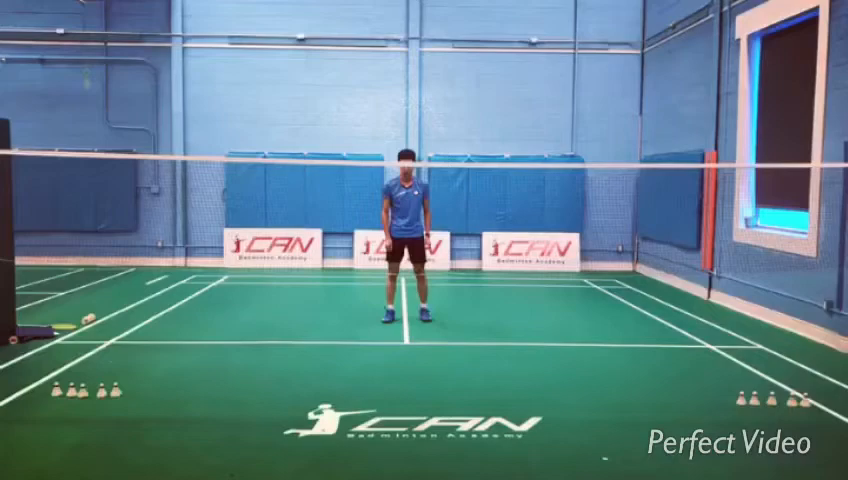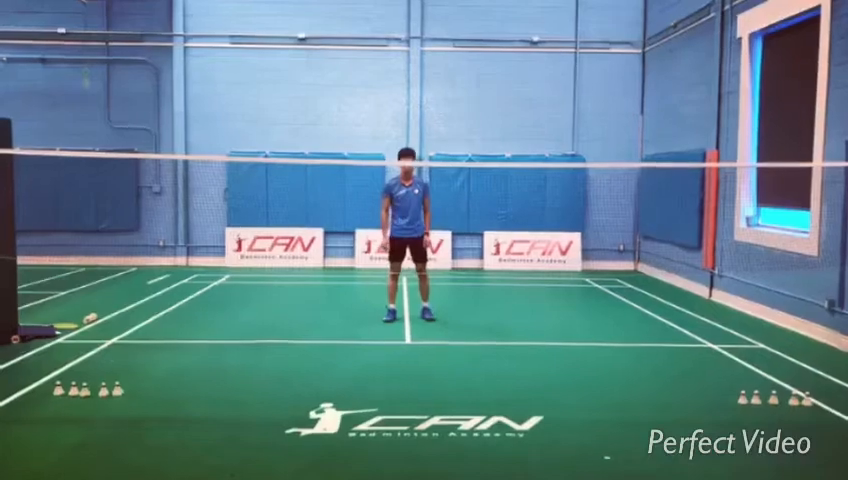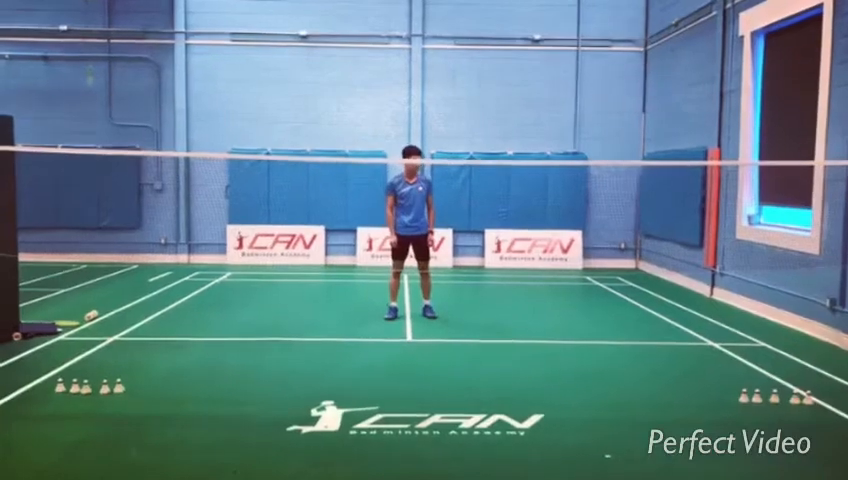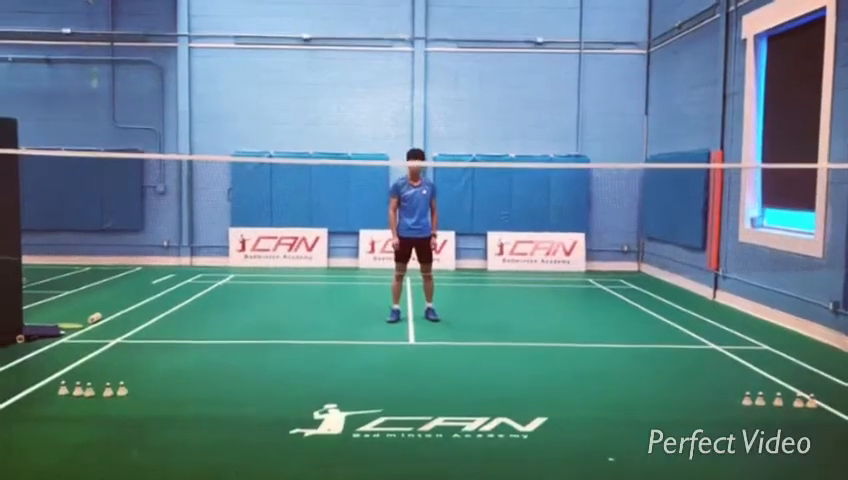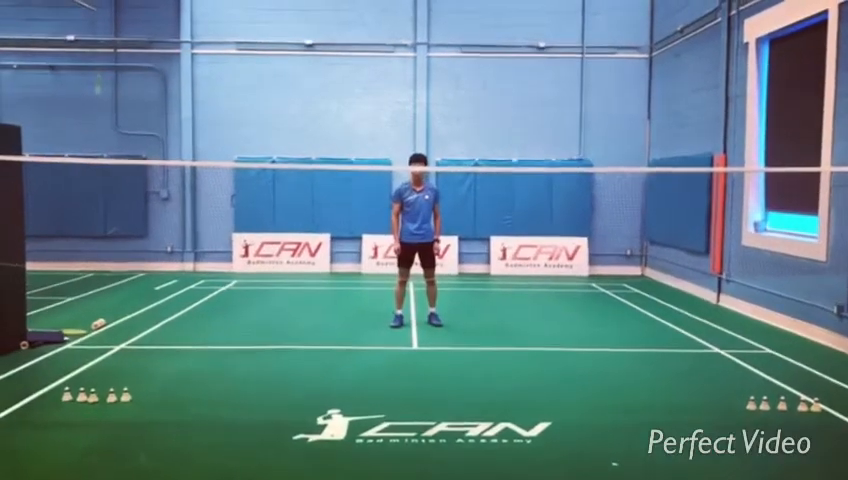
dt=0.4s
person 1, frame 1
left shoulder: (422, 186)
right shoulder: (390, 186)
left elbow: (427, 211)
right elbow: (385, 212)
left wrist: (428, 234)
right wrist: (387, 236)
left hip: (416, 235)
right hip: (396, 236)
left knee: (420, 273)
right knee: (392, 274)
left ankle: (424, 308)
right ankle: (390, 309)
person 1, frame 2
left shoulder: (422, 185)
right shoulder: (391, 185)
left elbow: (426, 210)
right elbow: (384, 211)
left wrist: (426, 233)
right wrist: (384, 236)
left hip: (417, 235)
right hip: (397, 235)
left knee: (422, 272)
right knee: (394, 273)
left ankle: (426, 307)
right ankle: (391, 309)
person 1, frame 3
left shoulder: (426, 182)
right shoulder: (394, 183)
left elbow: (430, 208)
right elbow: (390, 209)
left wrist: (431, 231)
right wrist: (392, 233)
left hip: (421, 233)
right hip: (401, 233)
left knee: (424, 270)
right knee: (396, 271)
left ankle: (427, 305)
right ankle: (393, 306)
person 1, frame 4
left shoulder: (430, 186)
right shoulder: (398, 185)
left elbow: (434, 211)
right elbow: (392, 211)
left wrist: (434, 234)
right wrist: (394, 235)
left hip: (424, 235)
right hip: (403, 235)
left knee: (427, 273)
right knee: (399, 273)
left ankle: (429, 308)
right ankle: (395, 309)
person 1, frame 5
left shoulder: (433, 191)
right shoulder: (401, 190)
left elbow: (437, 216)
right elbow: (395, 216)
left wrist: (437, 239)
right wrist: (396, 240)
left hip: (427, 241)
right hip: (406, 241)
left knee: (430, 278)
right knee: (402, 279)
left ankle: (432, 313)
right ankle: (398, 314)
